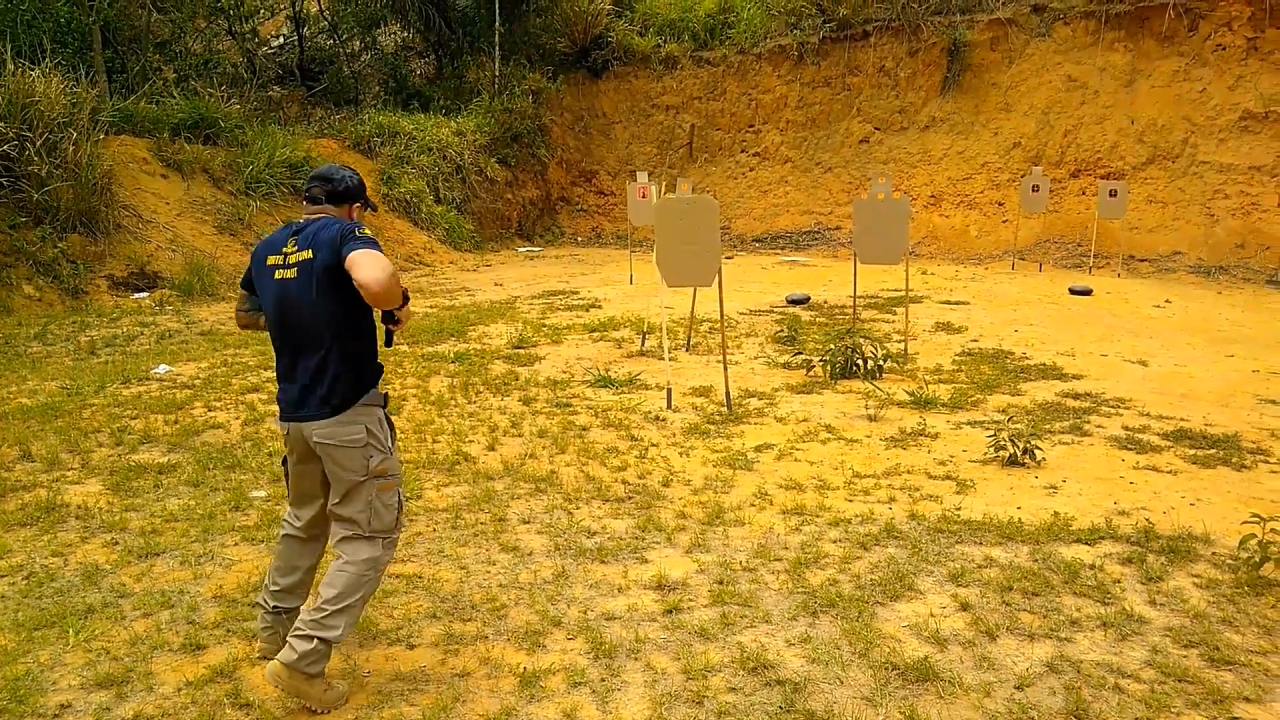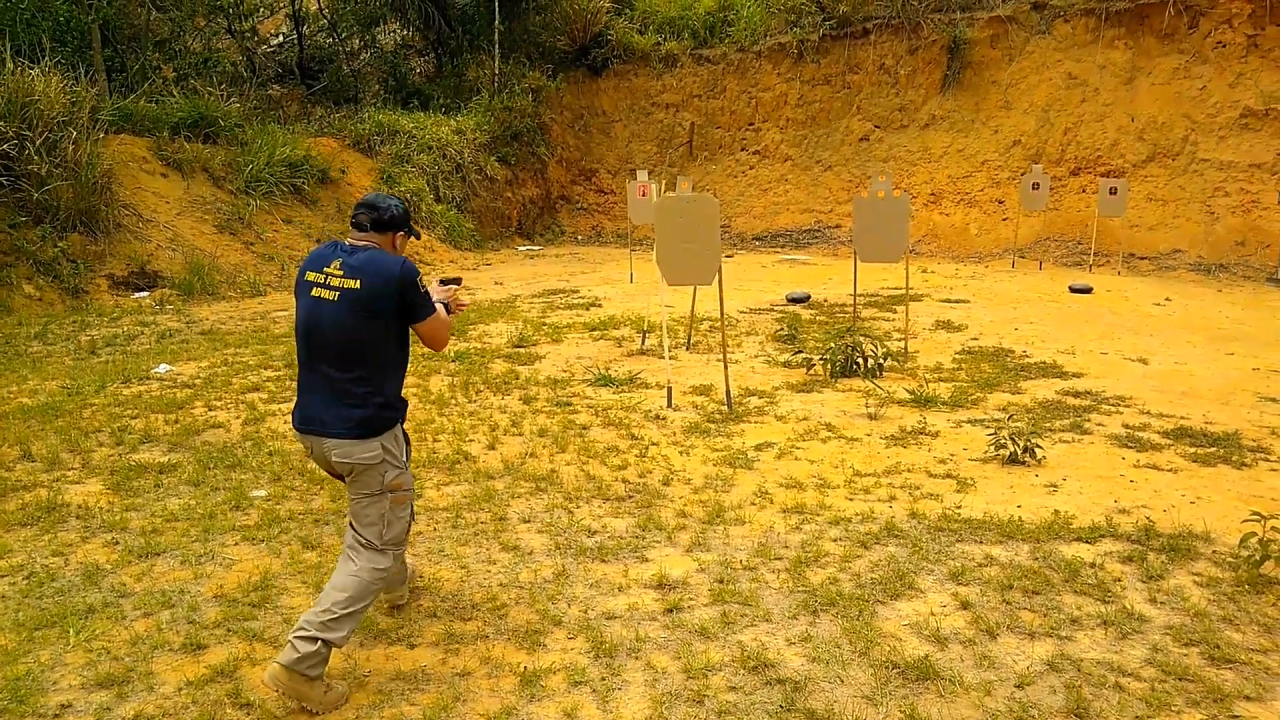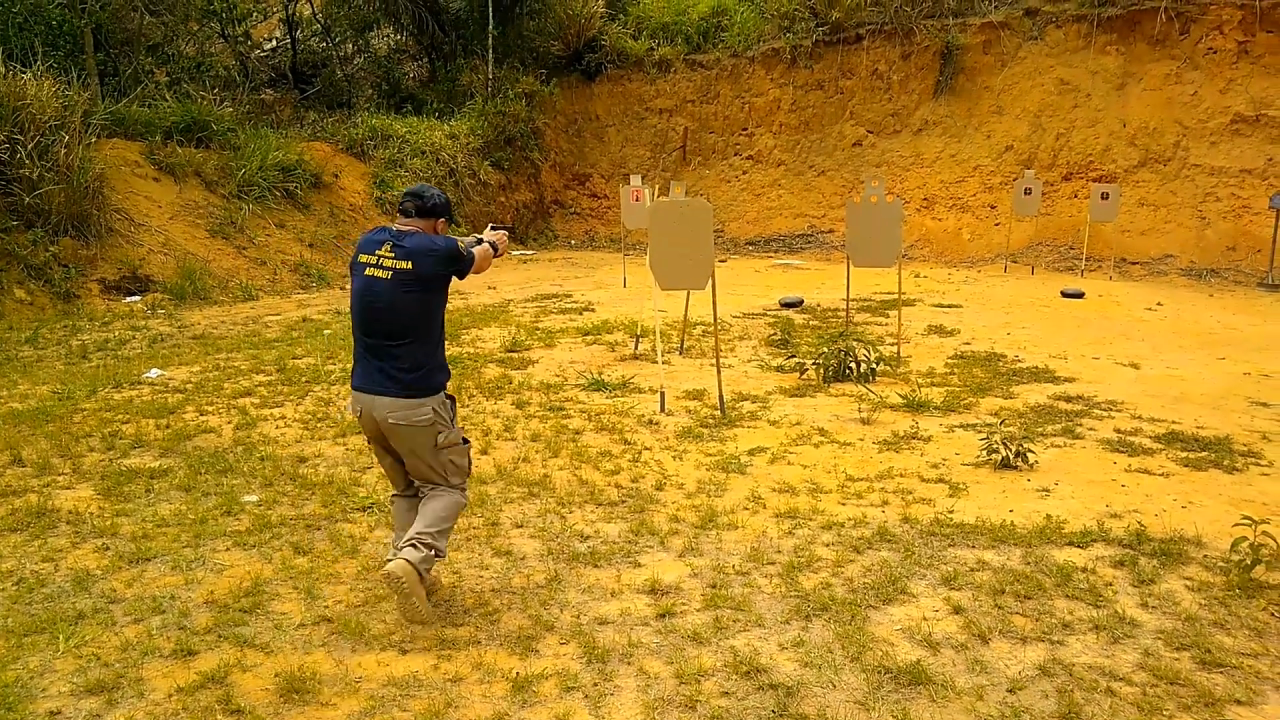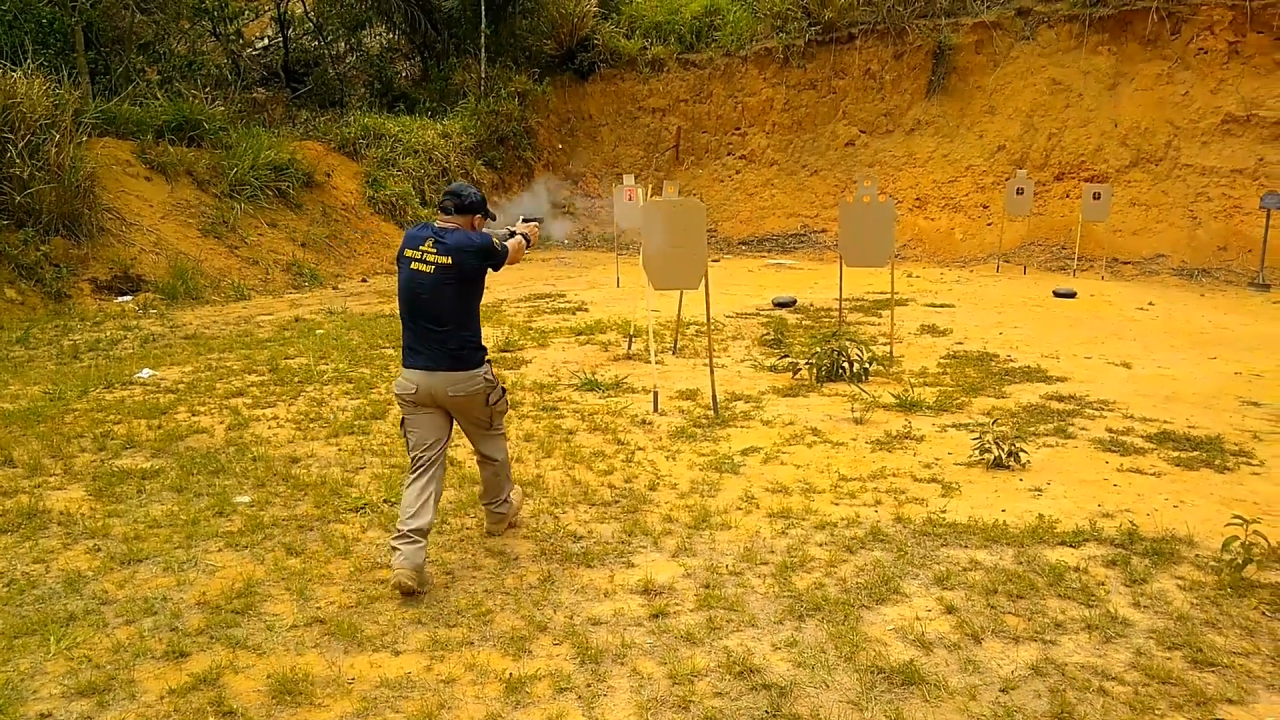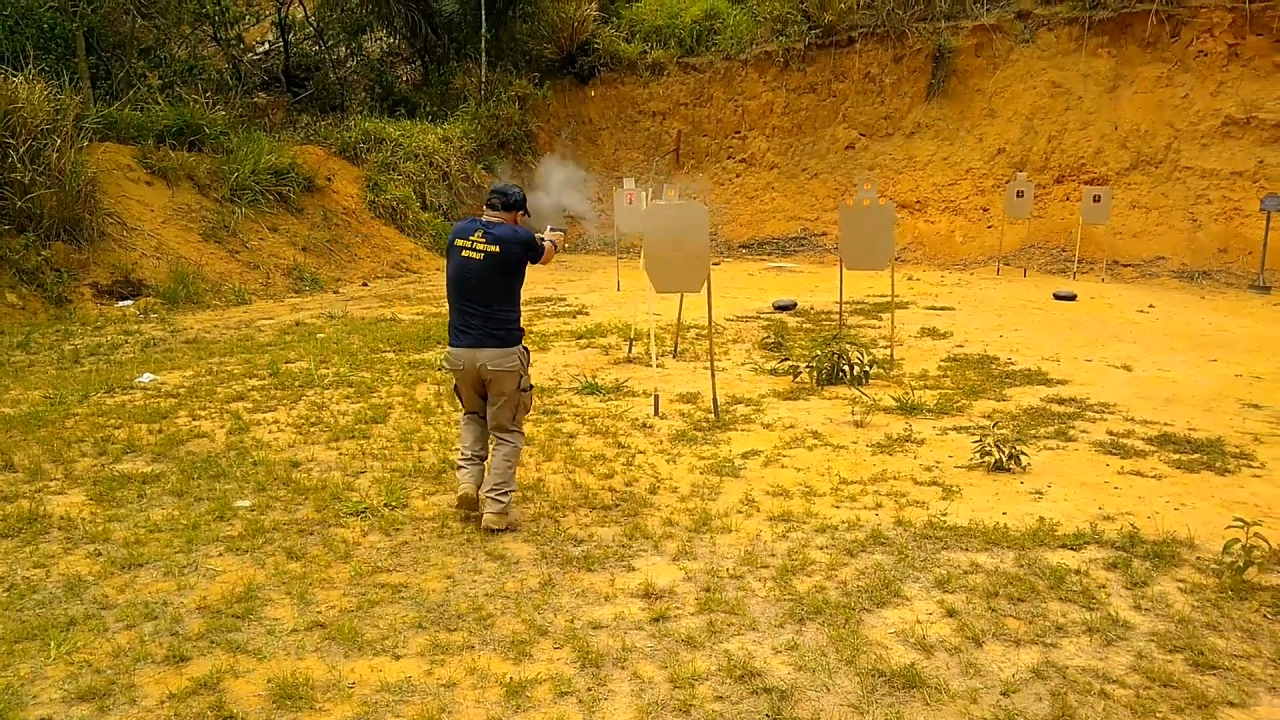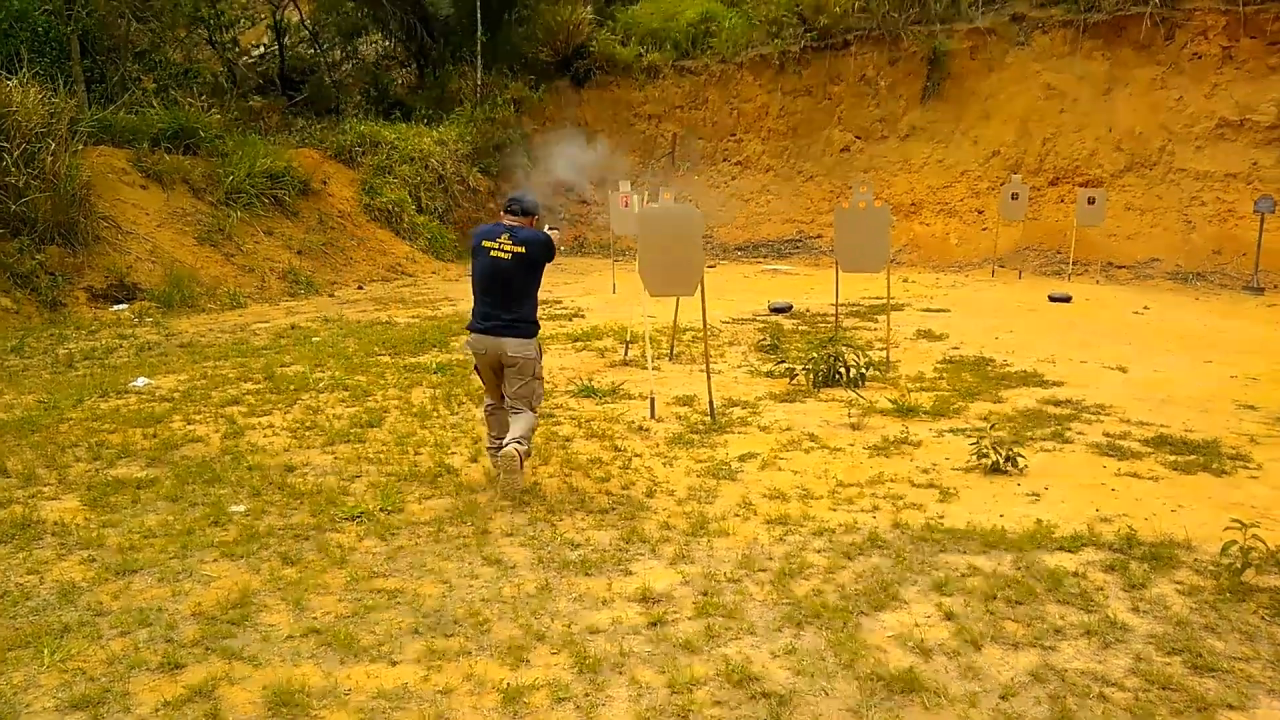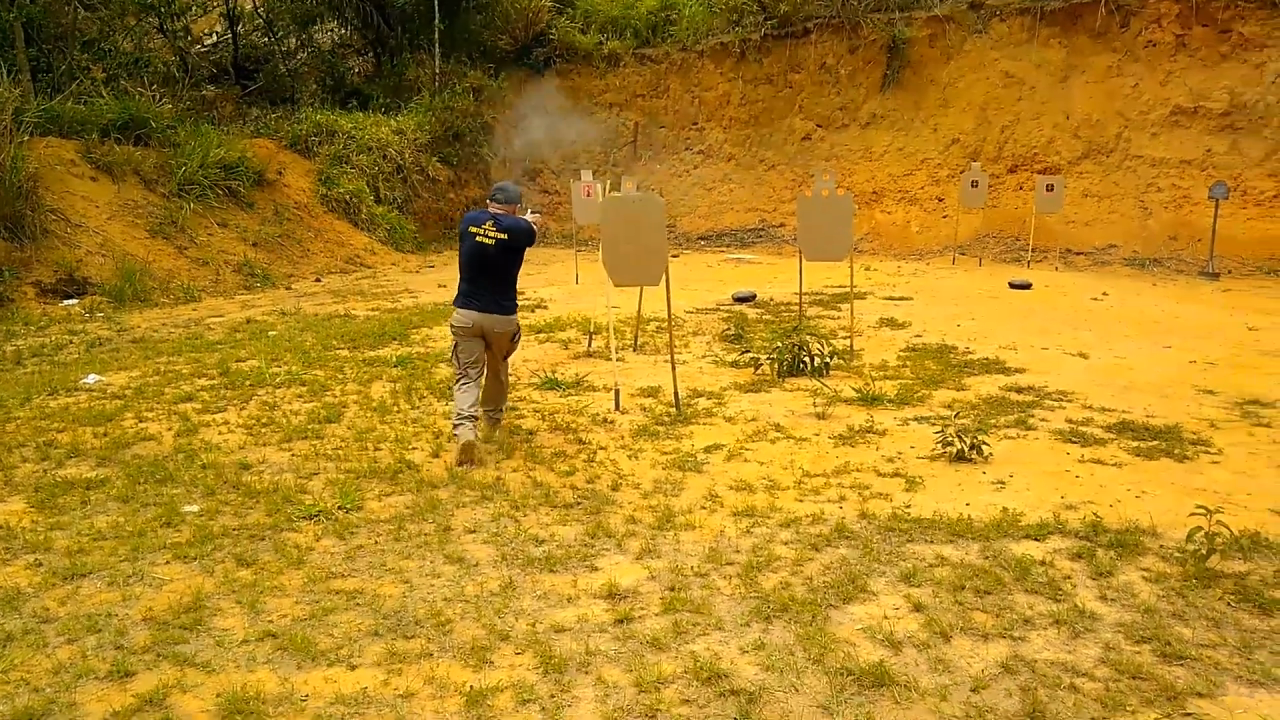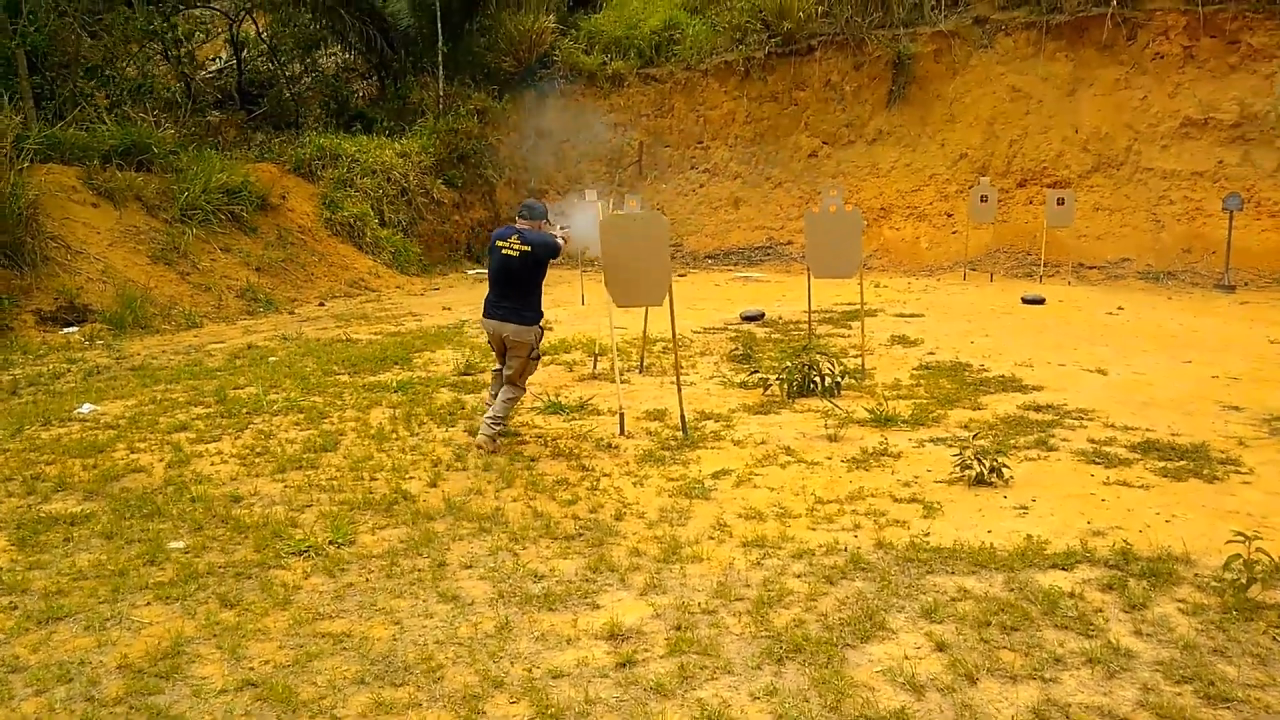
dt=0.3s
person 1, frame 1
left shoulder: (267, 248)
right shoulder: (345, 235)
left elbow: (246, 317)
right elbow: (377, 279)
right wrist: (399, 300)
left hip: (295, 416)
right hip: (350, 417)
left knee: (305, 521)
right knee: (365, 537)
left ankle: (275, 623)
right ankle: (301, 659)
person 1, frame 2
left shoulder: (314, 262)
right shoulder: (396, 271)
right elbow: (437, 339)
right wrist: (440, 304)
left hip: (312, 428)
right hip: (366, 433)
left knee: (369, 511)
right knee: (375, 548)
left ankle: (394, 584)
right ankle: (301, 660)
person 1, frame 3
left shoulder: (367, 244)
right shoulder: (438, 250)
right elbow: (478, 263)
left wrist: (472, 244)
right wrist: (492, 244)
left hip: (365, 397)
right hip: (417, 401)
left knee: (407, 488)
right knee: (447, 485)
left ankle: (413, 575)
right ankle: (410, 560)
person 1, frame 4
left shoulder: (412, 238)
right shoulder: (474, 246)
right elbow: (511, 254)
left wrist: (504, 237)
right wrist: (524, 236)
left hip: (414, 377)
right hip: (464, 376)
left knee: (424, 467)
right knee: (491, 446)
left ankle: (407, 559)
right ankle: (499, 513)
person 1, frame 5
left shoulder: (459, 232)
right shoulder: (518, 239)
right elbow: (545, 255)
right wrist: (553, 241)
left hip: (460, 351)
right hip: (502, 352)
left knee: (474, 418)
right knee: (506, 430)
left ankle: (468, 482)
right ankle: (497, 507)
person 1, frame 6
left shoulder: (480, 235)
right shoulder: (539, 241)
left hip: (481, 338)
right hip: (520, 341)
left knee: (495, 399)
right knee: (522, 406)
left ankle: (498, 455)
right ankle: (514, 449)
person 1, frame 7
left shoulder: (469, 221)
right shoulder: (519, 229)
left hip: (466, 314)
right hip: (502, 317)
left knee: (467, 377)
right knee: (497, 368)
left ankle: (466, 432)
right ankle: (491, 418)
person 1, frame 8
left shoulder: (498, 236)
right shoulder: (542, 243)
right elbow: (558, 246)
right wrist: (561, 237)
left hip: (492, 320)
right hip: (523, 326)
left knee: (503, 368)
right knee: (513, 382)
left ankle: (492, 417)
right ankle: (488, 433)
